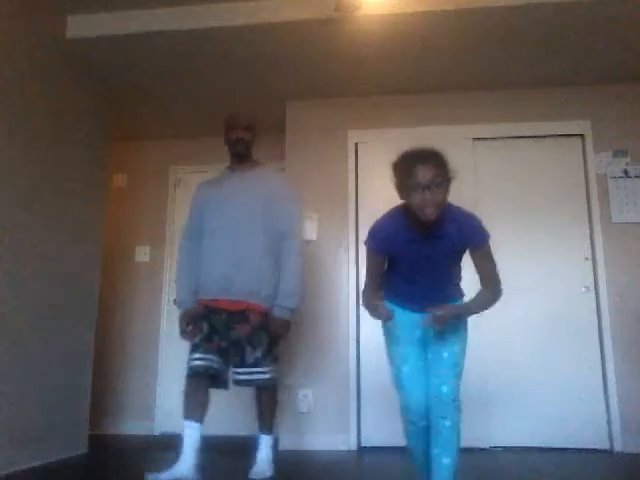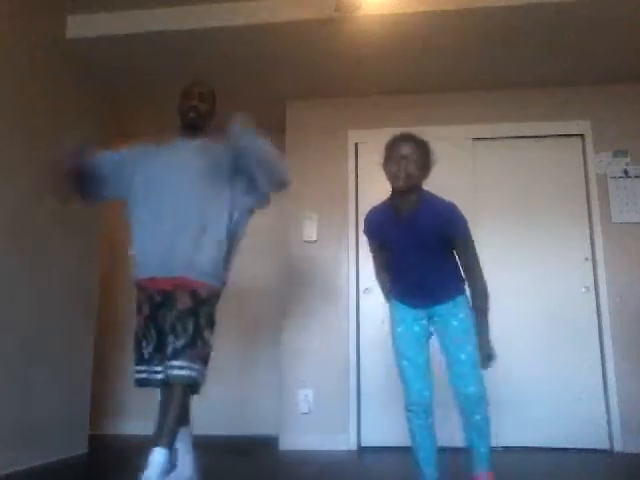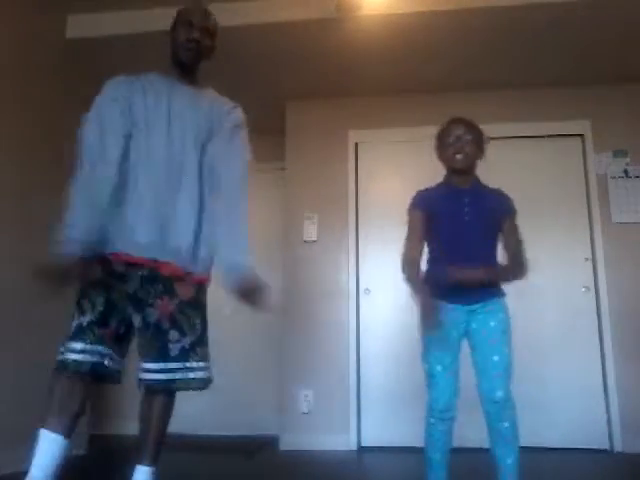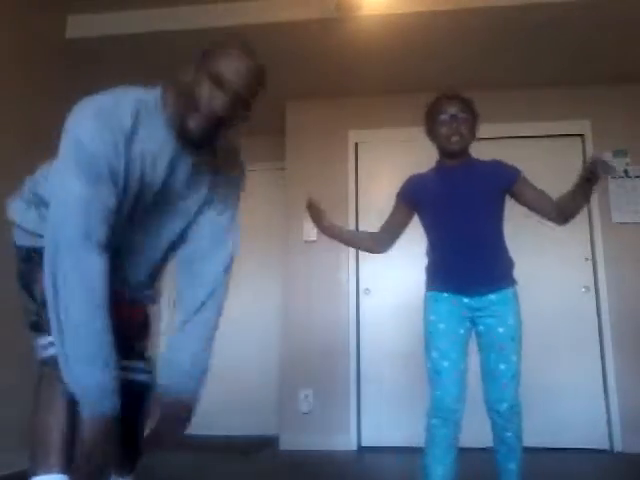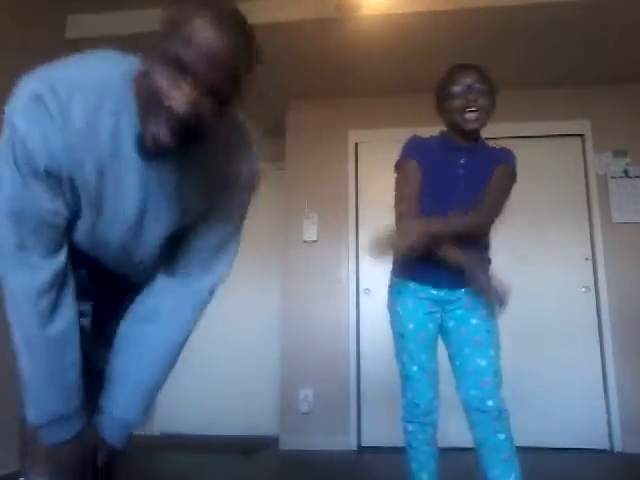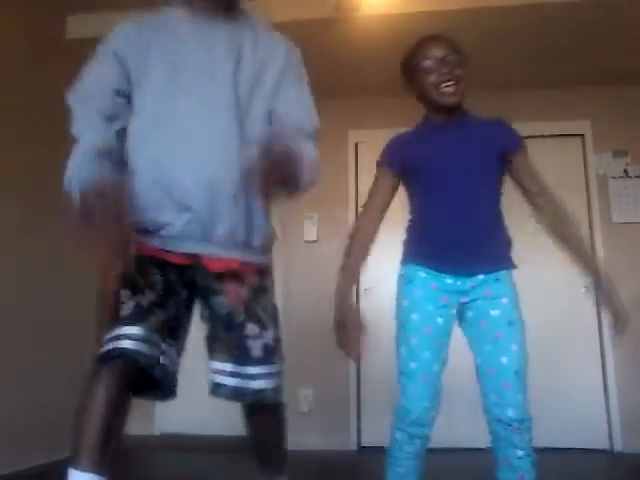
dt=0.7s
person 1, frame 1
left shoulder: (276, 186)
right shoulder: (206, 191)
left elbow: (289, 247)
right elbow: (190, 247)
left wrist: (284, 306)
right wrist: (186, 301)
left hip: (256, 301)
right hip: (210, 298)
left knee: (262, 376)
right knee: (198, 369)
person 1, frame 2
left shoulder: (231, 154)
right shoulder: (144, 157)
left elbow: (276, 177)
right elbow: (99, 176)
left wrist: (246, 140)
right wrist: (82, 168)
left hip: (198, 277)
right hip: (151, 277)
left knee: (182, 366)
right knee: (160, 369)
person 1, frame 3
left shoulder: (226, 115)
right shoulder: (124, 91)
left elbow: (229, 187)
right elbow: (97, 165)
left wrist: (236, 262)
right wrist: (77, 239)
left hip: (183, 259)
right hip: (115, 249)
left knee: (166, 371)
right knee: (80, 355)
person 1, frame 4
left shoulder: (225, 170)
right shoulder: (105, 121)
left elbow: (209, 273)
right elbow: (75, 249)
left wrist: (182, 382)
right wrist: (97, 399)
left hip: (128, 277)
right hip: (49, 239)
left knee: (134, 388)
right knee: (64, 363)
person 1, frame 5
left shoulder: (232, 166)
right shoulder: (48, 103)
left elbow: (181, 293)
left wrist: (113, 424)
right wrist: (59, 423)
left hip: (136, 267)
right hip: (63, 243)
left knee: (102, 376)
person 1, frame 6
left shoulder: (276, 53)
left elbow: (298, 143)
right elbow: (92, 123)
left wrist: (291, 164)
right wrist: (93, 180)
left hip: (238, 243)
right hip: (153, 235)
left knee: (259, 380)
right knee: (121, 358)
person 2, frame 1
left shoulder: (466, 226)
right shoulder: (384, 231)
left elbow: (492, 288)
right elbow: (372, 289)
left wrist: (457, 312)
right wrist: (378, 308)
left hip: (448, 311)
right hip: (404, 313)
left knee: (444, 400)
right knee: (415, 405)
person 2, frame 2
left shoulder: (445, 213)
right shoulder: (375, 219)
left elbow: (474, 277)
left wrist: (482, 334)
left hip: (450, 305)
right hip: (406, 310)
left knee: (470, 392)
right knee: (417, 401)
person 2, frame 3
left shoulder: (498, 201)
right shoulder: (425, 200)
left elbow: (518, 265)
right elbow: (410, 260)
left wrist: (478, 273)
right wrist: (424, 300)
left hip: (486, 306)
right hip: (442, 308)
left knee: (497, 399)
right knee: (440, 402)
person 2, frame 4
left shoulder: (498, 174)
right shoulder: (417, 187)
left elbow: (559, 212)
right elbow: (381, 241)
left wrist: (587, 182)
right wrist: (331, 229)
left hip: (497, 296)
right hip: (444, 299)
left knee: (504, 402)
right knee: (445, 402)
person 2, frame 5
left shoulder: (500, 160)
right shoulder: (417, 151)
left elbow: (482, 217)
right elbow: (407, 220)
left wrist: (427, 228)
right wrist: (467, 263)
left hip: (468, 294)
right hip: (414, 289)
left knee: (486, 403)
right knee: (419, 406)
person 2, frame 6
left shoulder: (497, 134)
right shoulder: (403, 148)
left elbow: (544, 204)
right elbow: (369, 220)
left wrist: (598, 275)
right wrist: (344, 297)
left hip: (490, 280)
right hip: (425, 279)
left knee: (510, 411)
right knee: (414, 408)
